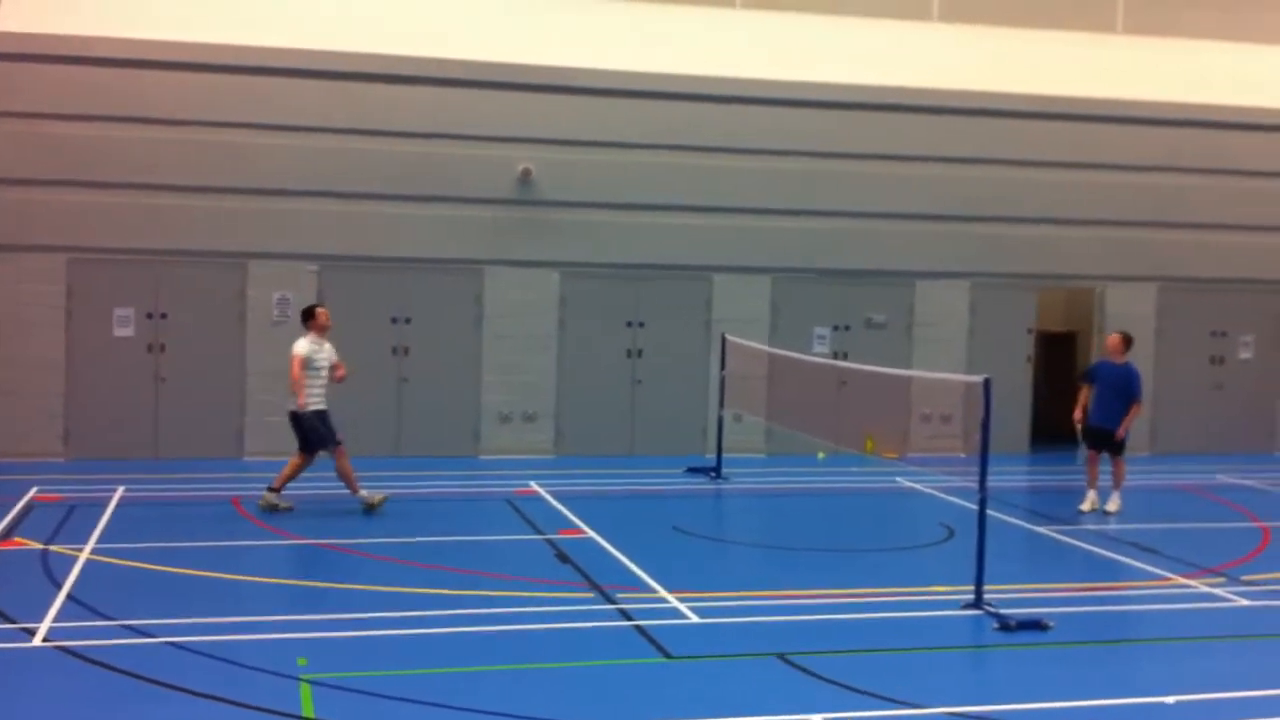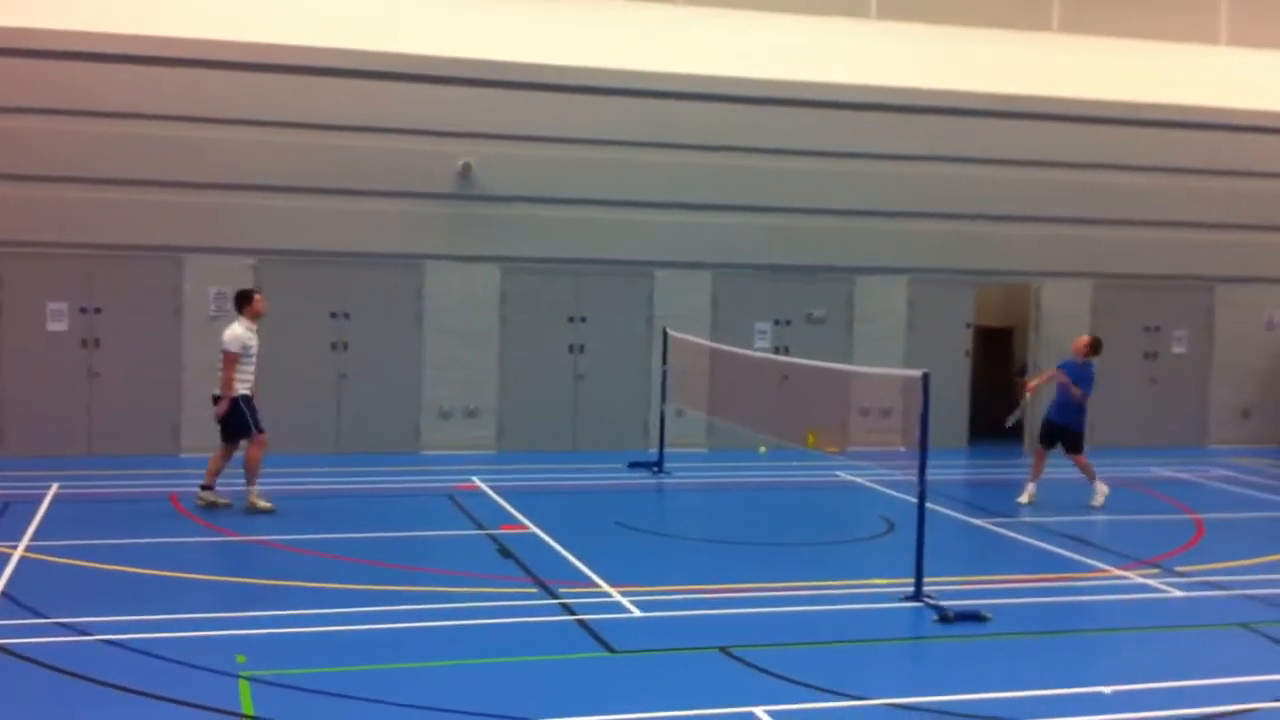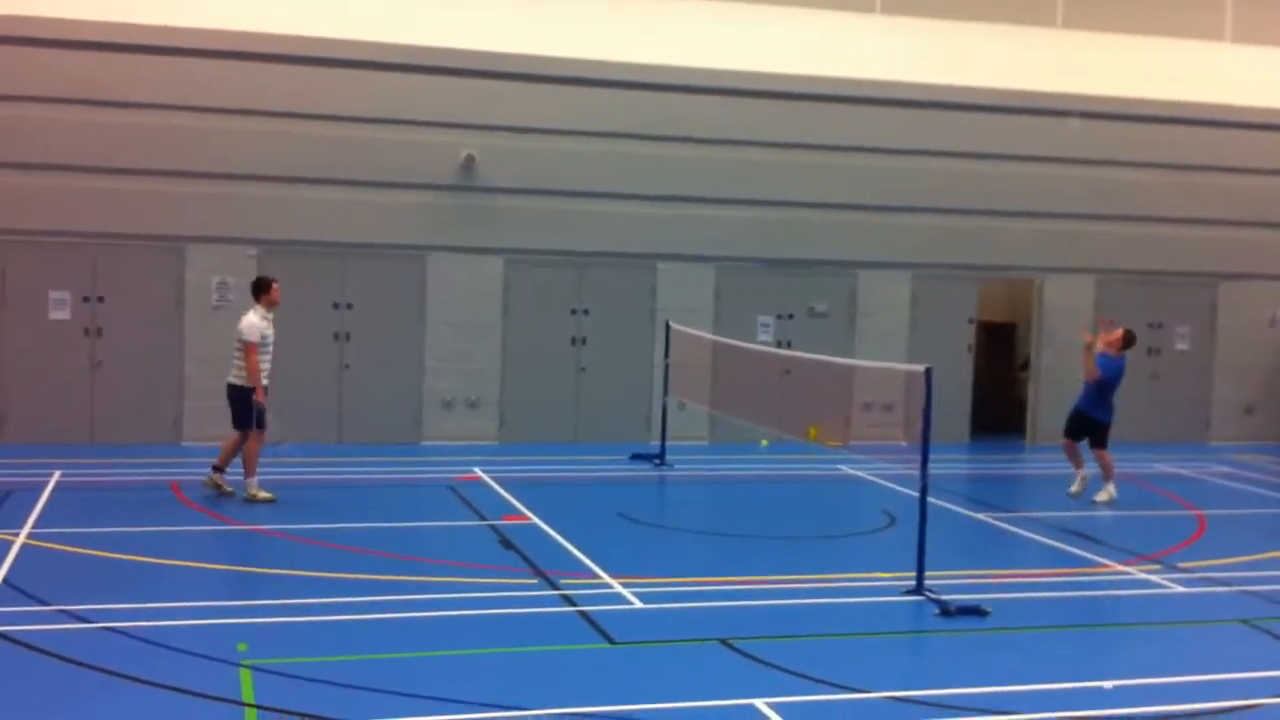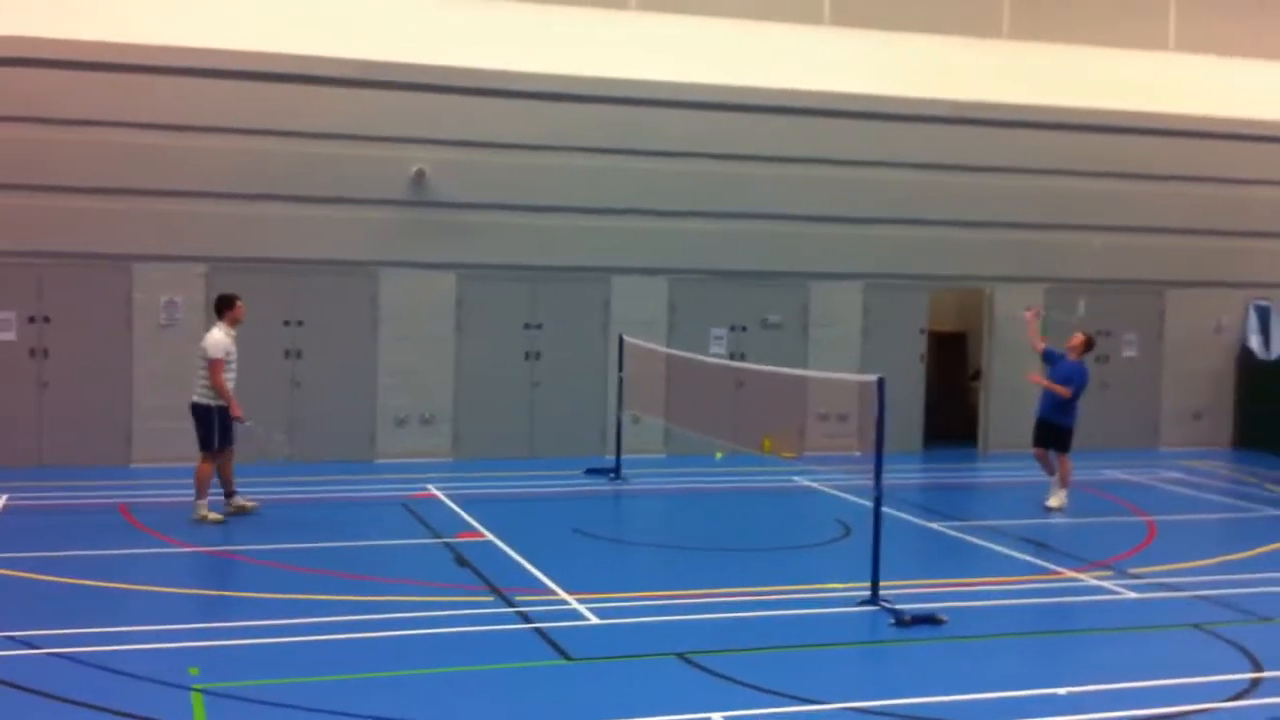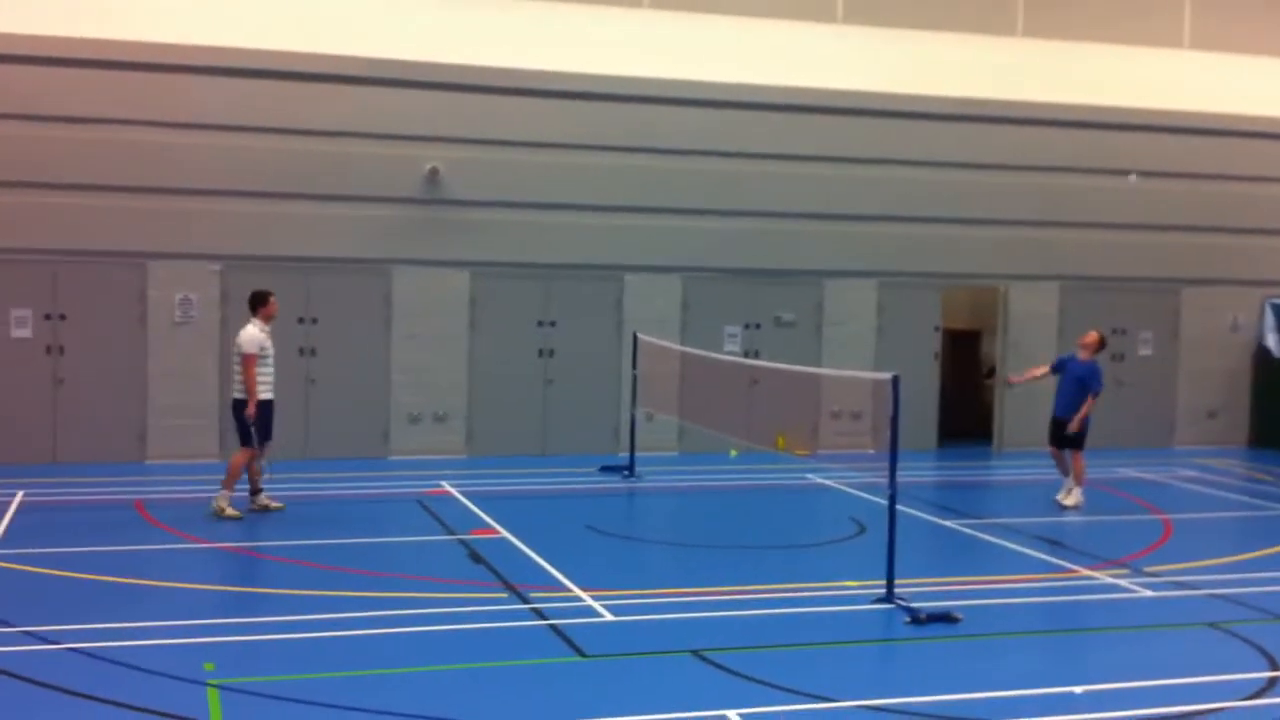
dt=0.4s
person 1, frame 1
left shoulder: (327, 347)
right shoulder: (303, 346)
left elbow: (339, 370)
right elbow: (295, 371)
left wrist: (340, 374)
right wrist: (300, 396)
left hip: (315, 410)
right hip: (307, 412)
left knee: (304, 457)
right knee: (339, 452)
left ankle: (271, 494)
right ankle: (363, 497)
person 1, frame 2
left shoulder: (250, 332)
right shoulder: (236, 333)
right elbow: (228, 370)
left wrist: (253, 394)
right wrist: (224, 400)
left hip: (240, 396)
right hip: (233, 397)
left knee: (229, 446)
right knee: (258, 439)
left ankle: (206, 492)
right ankle: (253, 496)
person 1, frame 3
left shoulder: (264, 320)
right shoulder: (253, 322)
right elbow: (251, 360)
left wrist: (259, 389)
right wrist: (259, 391)
left hip: (249, 386)
right hip: (247, 387)
left knee: (243, 434)
right knee: (255, 435)
left ankle: (216, 474)
right ankle: (252, 488)
person 1, frame 4
left shoulder: (225, 337)
right shoulder: (217, 339)
right elbow: (216, 378)
left wrist: (230, 404)
right wrist: (233, 405)
left hip: (219, 405)
right hip: (210, 406)
left knee: (226, 453)
right knee: (210, 456)
left ankle: (232, 500)
right ankle: (201, 508)
person 1, frame 5
left shoulder: (262, 333)
right shoulder: (251, 334)
right elbow: (248, 372)
right wrist: (251, 403)
left hip: (262, 401)
right hip: (251, 402)
left knee: (258, 450)
right knee: (249, 450)
left ankle: (257, 497)
right ankle: (222, 500)
person 2, frame 1
left shoulder: (1131, 373)
right shoulder: (1099, 366)
left elbow: (1137, 404)
right elbow: (1087, 386)
left wrist: (1125, 426)
right wrist: (1079, 408)
left hip: (1117, 426)
right hip: (1095, 422)
left knee: (1116, 460)
right knee: (1092, 457)
left ankle: (1115, 497)
right ankle: (1092, 496)
person 2, frame 2
left shoulder: (1087, 373)
right shoulder: (1070, 363)
left elbow: (1079, 396)
right elbow: (1055, 373)
left wrist: (1067, 384)
right wrist: (1037, 382)
left hip: (1072, 423)
right hip: (1053, 417)
left knee: (1076, 457)
right knee: (1040, 451)
left ankle: (1099, 487)
right ankle: (1030, 489)
person 2, frame 3
left shoulder: (1116, 365)
right shoulder: (1106, 354)
left elbow: (1091, 376)
right elbow: (1099, 348)
left wrist: (1087, 351)
right wrist: (1104, 330)
left hip: (1100, 414)
right hip: (1082, 408)
left knee: (1099, 452)
right knee: (1068, 443)
left ankle: (1109, 487)
right ankle: (1081, 475)
person 2, frame 4
left shoulder: (1080, 371)
right shoulder: (1057, 358)
left elbow: (1067, 393)
right elbow: (1036, 343)
left wrist: (1044, 383)
right wrist: (1031, 321)
left hip: (1063, 421)
right hip: (1045, 417)
left knee: (1061, 456)
right knee: (1039, 453)
left ankle: (1061, 494)
right ankle: (1054, 479)
person 2, frame 5
left shoulder: (1093, 369)
right shoulder: (1068, 361)
left elbow: (1092, 399)
right elbow: (1044, 371)
left wrist: (1077, 420)
right wrist: (1020, 379)
left hip: (1076, 420)
right hip: (1058, 416)
left knee: (1075, 454)
right knee: (1055, 451)
left ankle: (1077, 493)
right ankle: (1068, 483)
